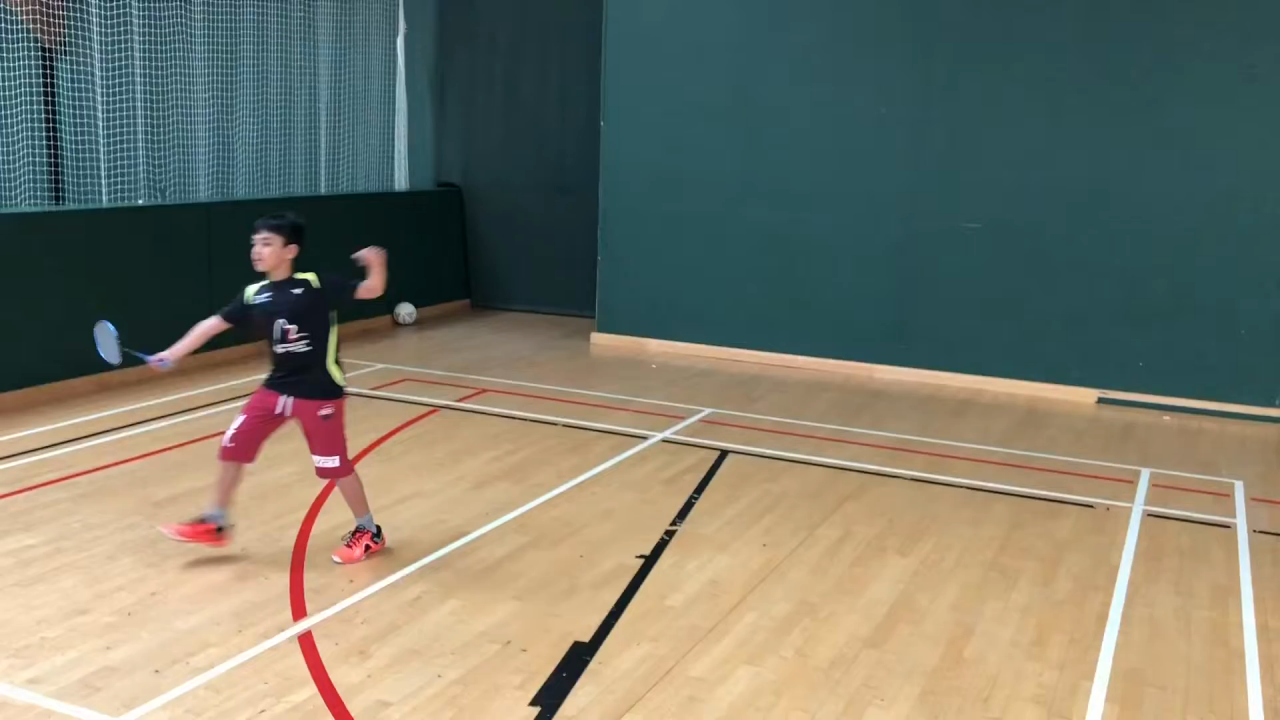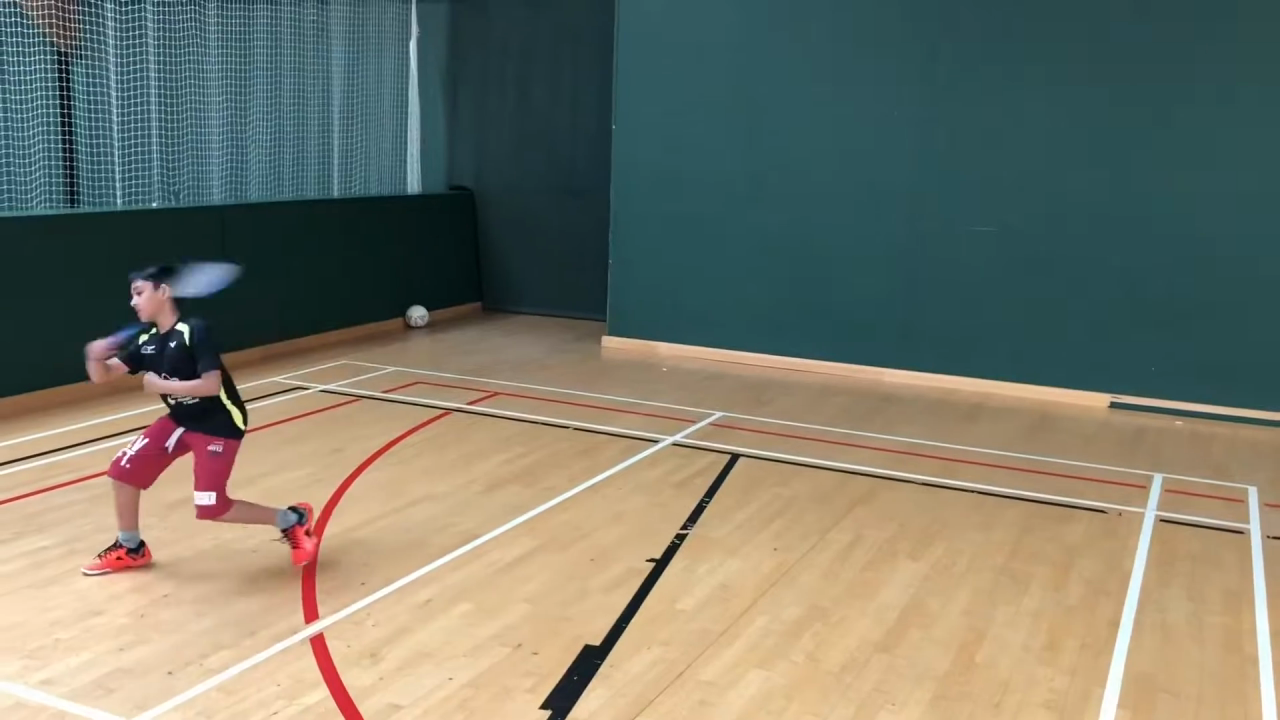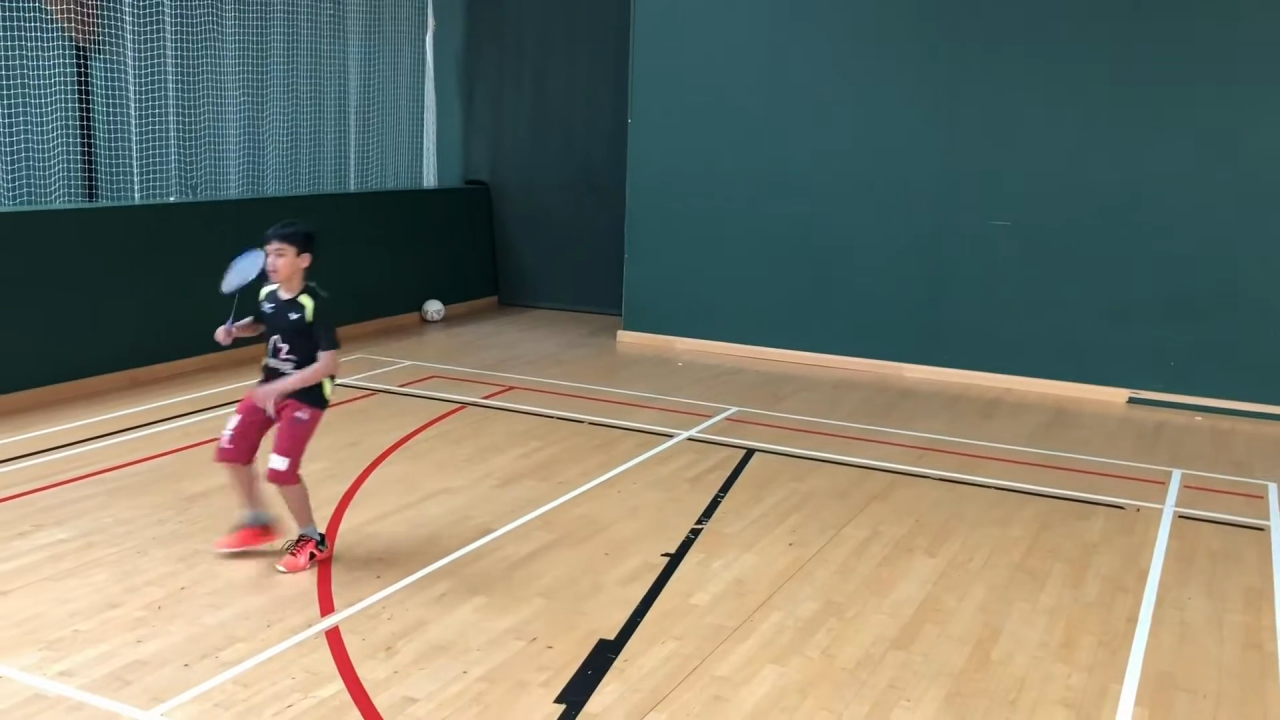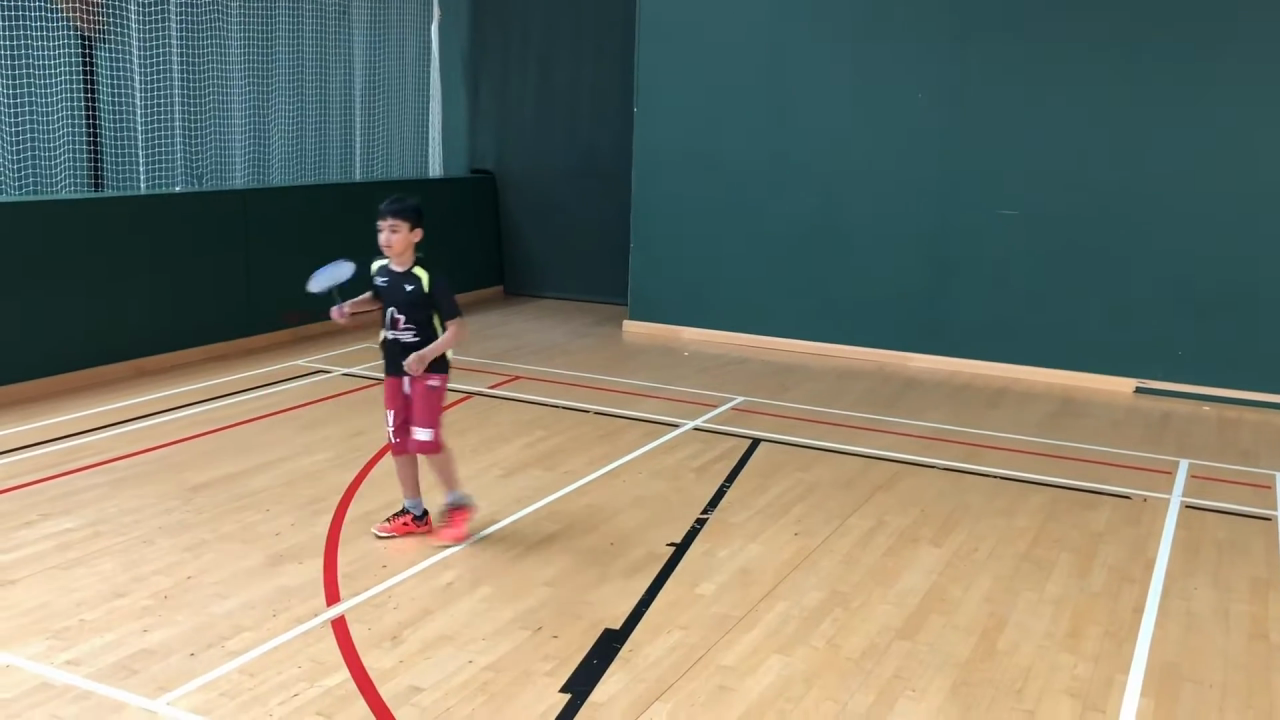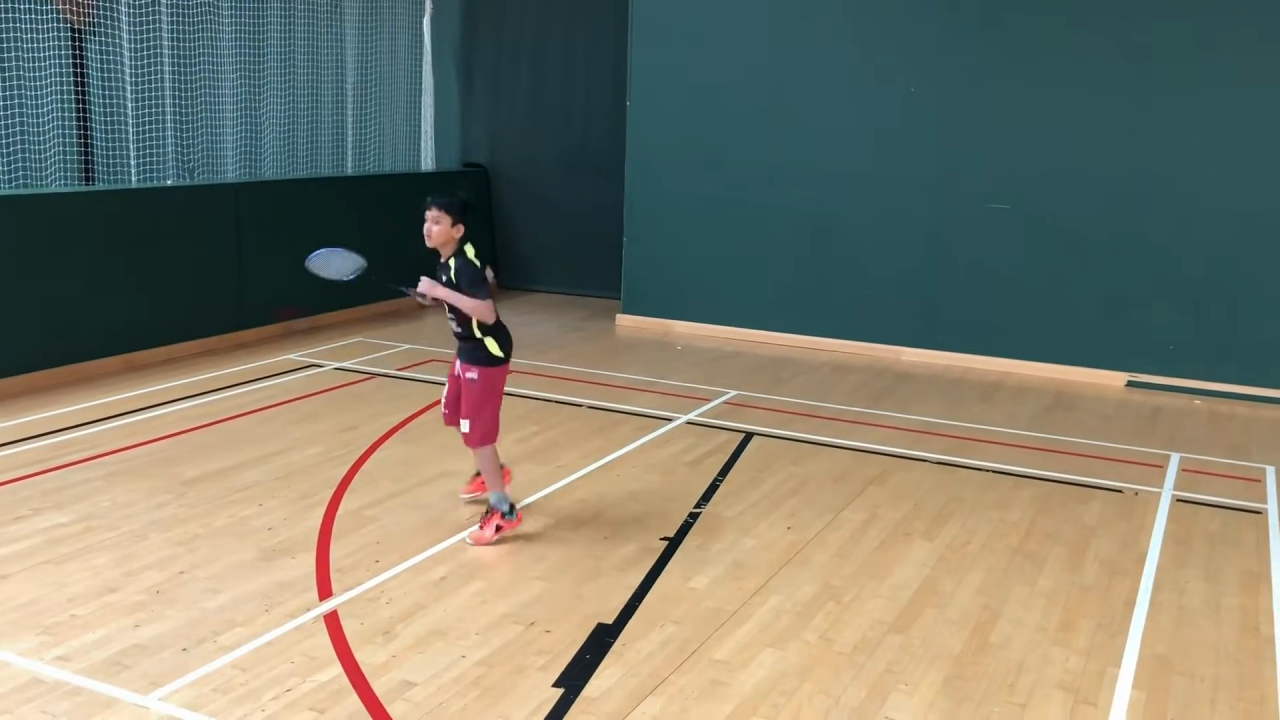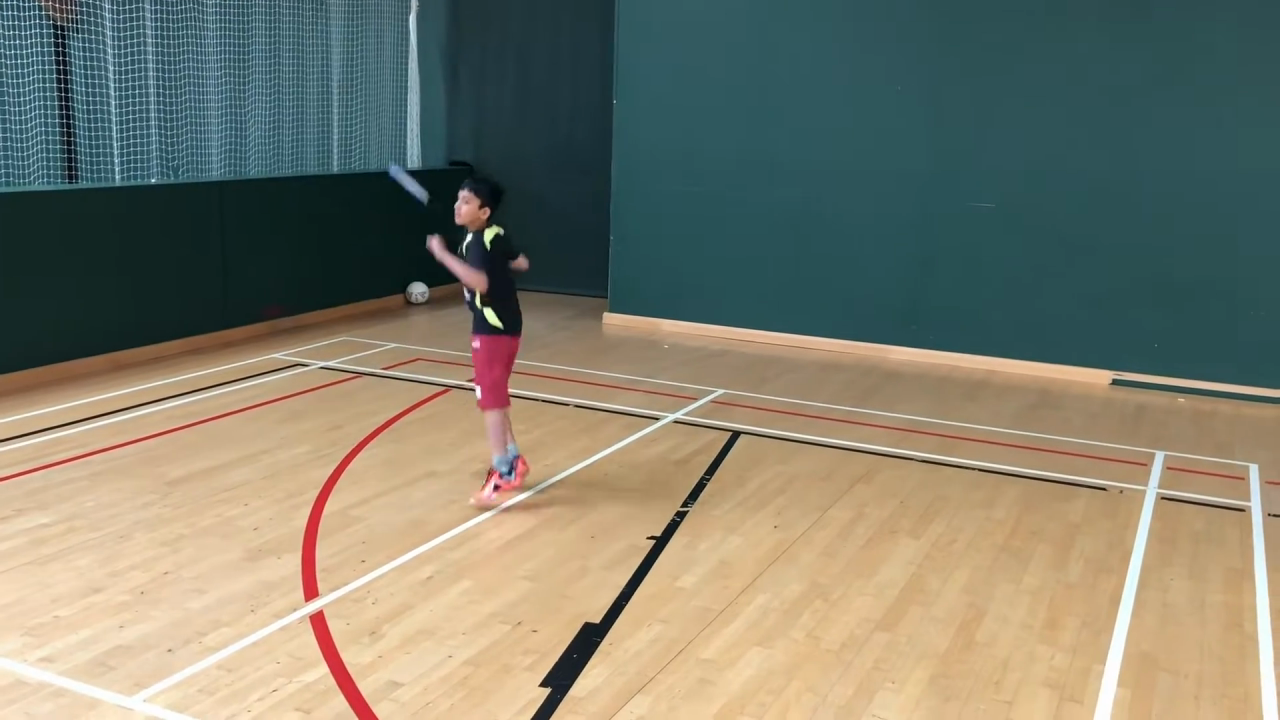
dt=0.4s
person 1, frame 1
left shoulder: (315, 285)
right shoulder: (253, 295)
left elbow: (372, 290)
right elbow: (213, 324)
left wrist: (376, 264)
right wrist: (174, 352)
left hip: (319, 391)
right hip: (278, 388)
left knee: (334, 465)
right knee: (233, 445)
left ankle: (367, 530)
right ankle: (215, 522)
person 1, frame 2
left shoulder: (193, 334)
right shoulder: (144, 342)
left elbow: (212, 386)
right elbow: (100, 376)
left wrist: (162, 385)
right wrist: (95, 355)
left hip: (220, 426)
right hip: (181, 421)
left knee: (210, 507)
right knee: (123, 470)
left ankle: (293, 520)
right ankle: (130, 547)
person 1, frame 3
left shoulder: (315, 306)
right shoulder: (268, 295)
left elbow: (329, 363)
left wrist: (281, 387)
right wrist: (234, 330)
left hip: (303, 396)
right hip: (270, 390)
left knee: (281, 468)
right knee: (231, 450)
left ankle: (312, 539)
right ankle: (256, 521)
person 1, frame 4
left shoulder: (429, 280)
right shoulder: (378, 270)
left elbow: (455, 329)
left wrist: (427, 355)
right wrist: (347, 306)
left hip: (427, 368)
right hip: (395, 370)
left knee: (427, 439)
right knee: (399, 442)
left ankle: (457, 505)
right ankle: (415, 512)
person 1, frame 5
left shoulder: (462, 268)
right shoulder: (457, 260)
left elbow: (488, 313)
right elbow: (485, 276)
left wrist: (442, 292)
right wrist: (443, 291)
left hip: (485, 355)
right hip: (471, 352)
left knee: (476, 432)
right knee: (452, 411)
left ankle: (504, 511)
right ankle: (488, 472)
person 1, frame 6
left shoulder: (476, 242)
right shoulder: (499, 237)
left elbow: (479, 283)
right elbow: (522, 263)
left wrist: (443, 256)
left hip: (492, 330)
right hip: (507, 326)
left knee: (490, 398)
right knee: (494, 397)
left ankle: (503, 469)
right ankle: (512, 458)
